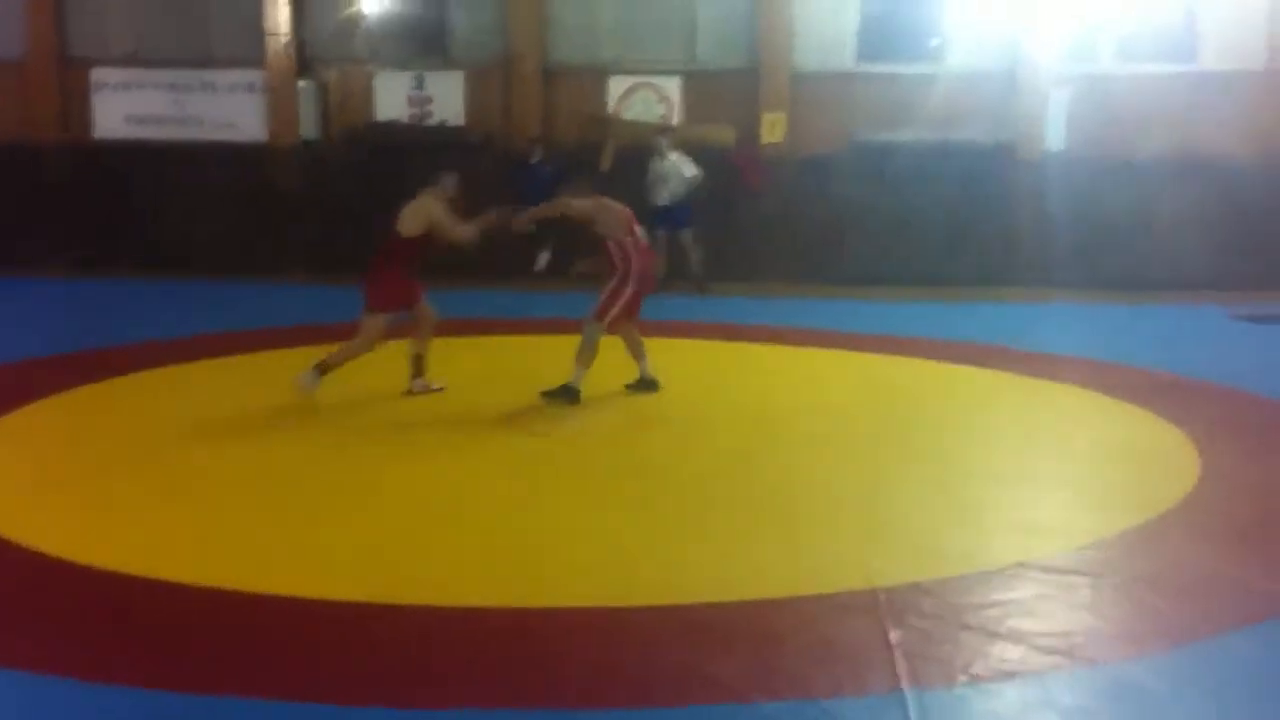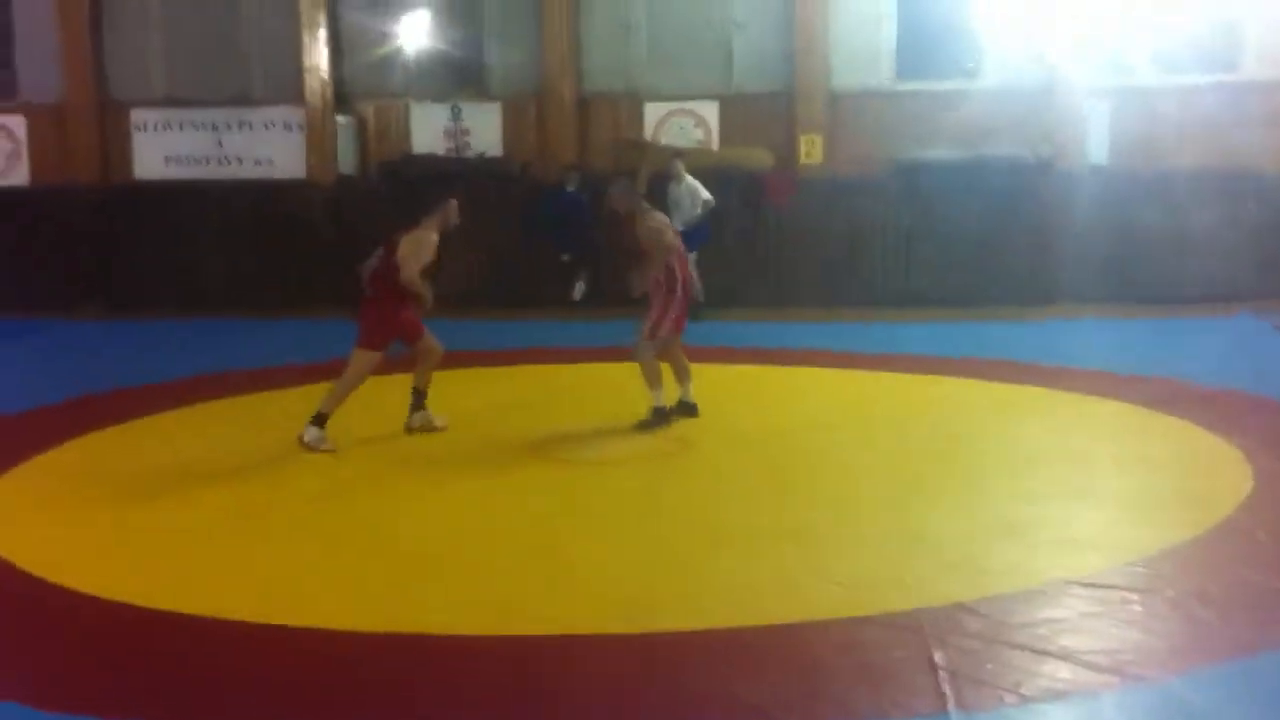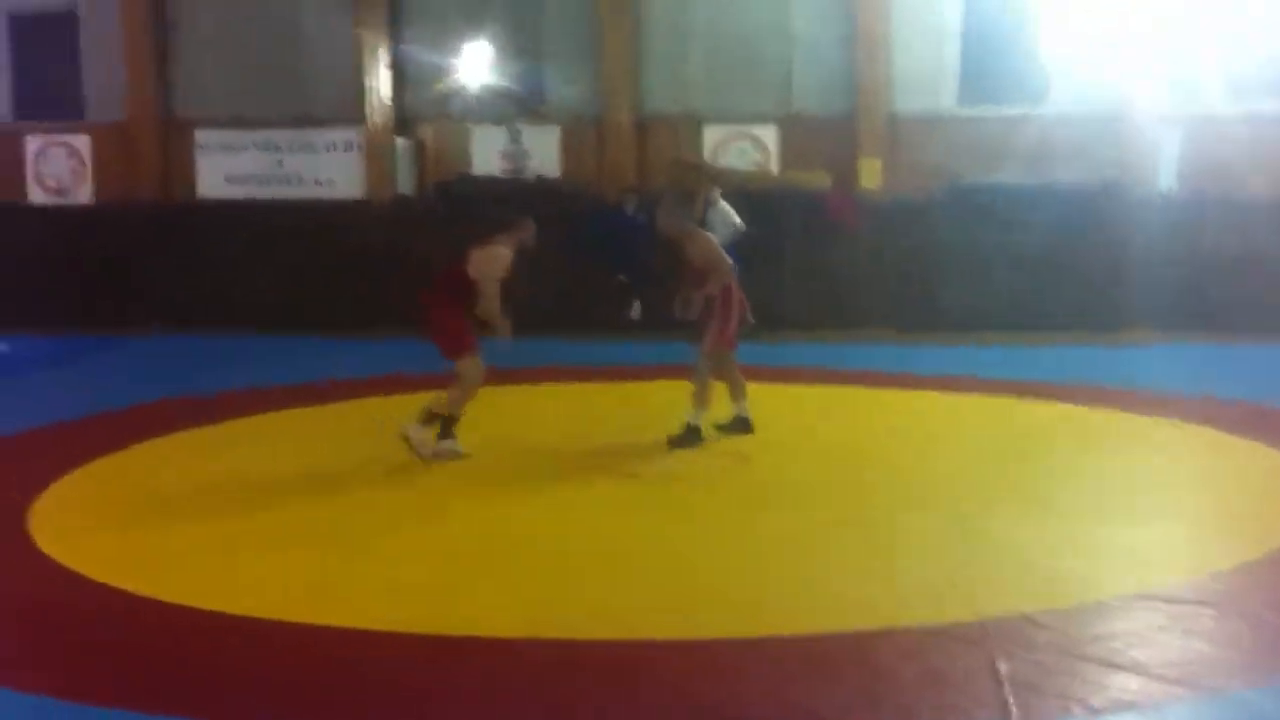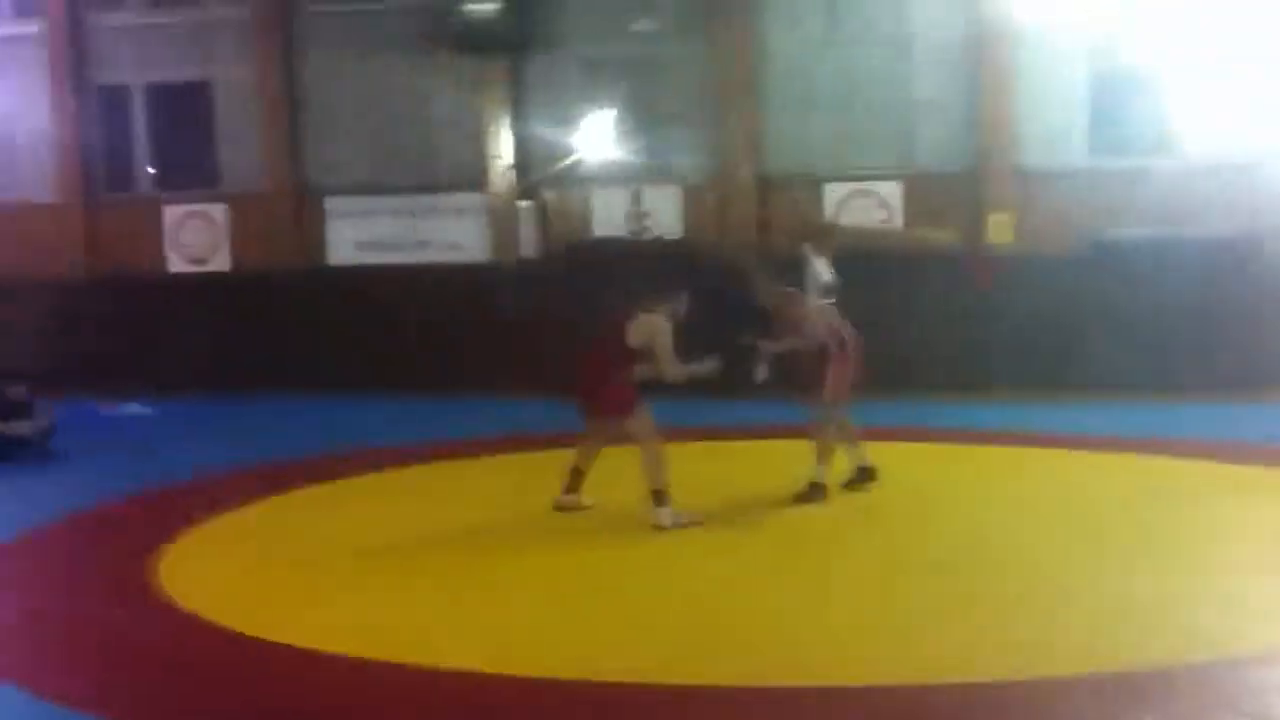
dt=0.3s
person 1, frame 1
left shoulder: (598, 208)
right shoulder: (610, 209)
left elbow: (564, 205)
left wrist: (529, 214)
left hip: (632, 273)
right hip: (641, 271)
left knee: (593, 326)
right knee: (622, 324)
left ankle: (573, 388)
right ankle: (647, 377)
person 1, frame 2
left shoulder: (647, 221)
right shoulder: (649, 218)
left elbow: (669, 248)
left wrist: (648, 275)
right wrist: (642, 275)
left hip: (672, 288)
right hip: (675, 286)
left knee: (645, 346)
right knee: (669, 345)
left ankle: (661, 409)
right ankle: (687, 402)
person 1, frame 3
left shoulder: (698, 241)
right shoulder: (689, 241)
left elbow: (725, 272)
left wrist: (701, 296)
right wrist: (687, 296)
left hip: (725, 303)
right hip: (719, 303)
left knee: (704, 363)
right knee: (724, 361)
left ankle: (694, 428)
right ankle: (742, 418)
person 1, frame 4
left shoulder: (800, 307)
right shoulder: (789, 305)
left elbow: (814, 337)
left wrist: (775, 346)
left hip: (839, 354)
right hip: (832, 353)
left knee: (825, 415)
right knee: (836, 415)
left ankle: (818, 482)
right ankle: (864, 466)
person 2, frame 1
left shoulder: (424, 206)
right shoulder: (429, 206)
left elbow: (451, 231)
right elbow: (460, 235)
left wrist: (481, 222)
right wrist: (480, 224)
left hip: (398, 274)
right hip: (386, 276)
left knee: (427, 318)
right knee: (367, 341)
left ankle: (419, 379)
person 2, frame 2
left shoulder: (411, 235)
right shoulder: (428, 238)
left elbow: (369, 268)
right elbow: (408, 276)
right wrist: (426, 293)
left hip: (397, 307)
right hip: (386, 309)
left knee: (433, 351)
right knee: (356, 374)
left ankle: (418, 414)
right ankle: (314, 431)
person 2, frame 3
left shoulder: (488, 249)
right shoulder: (501, 255)
right elbow: (488, 295)
left wrist: (494, 318)
right wrist: (500, 325)
left hip: (443, 308)
right hip: (447, 313)
left knee: (471, 376)
right knee: (473, 378)
left ankle: (444, 440)
right ankle: (420, 429)
person 2, frame 4
left shoulder: (639, 320)
right shoulder: (659, 326)
right elbow: (671, 374)
right wrist: (701, 368)
left hip: (587, 377)
right hip: (605, 381)
left knee: (600, 432)
right knee: (650, 439)
left ankle: (569, 494)
right ankle: (663, 511)
